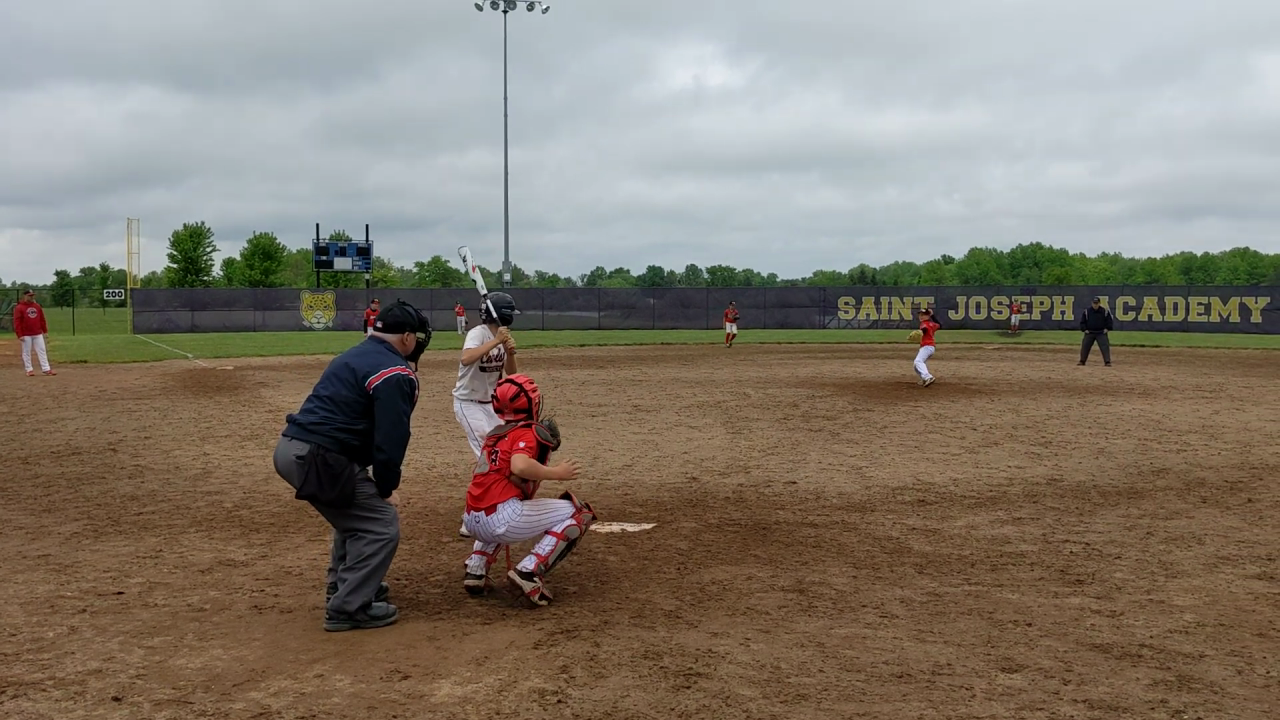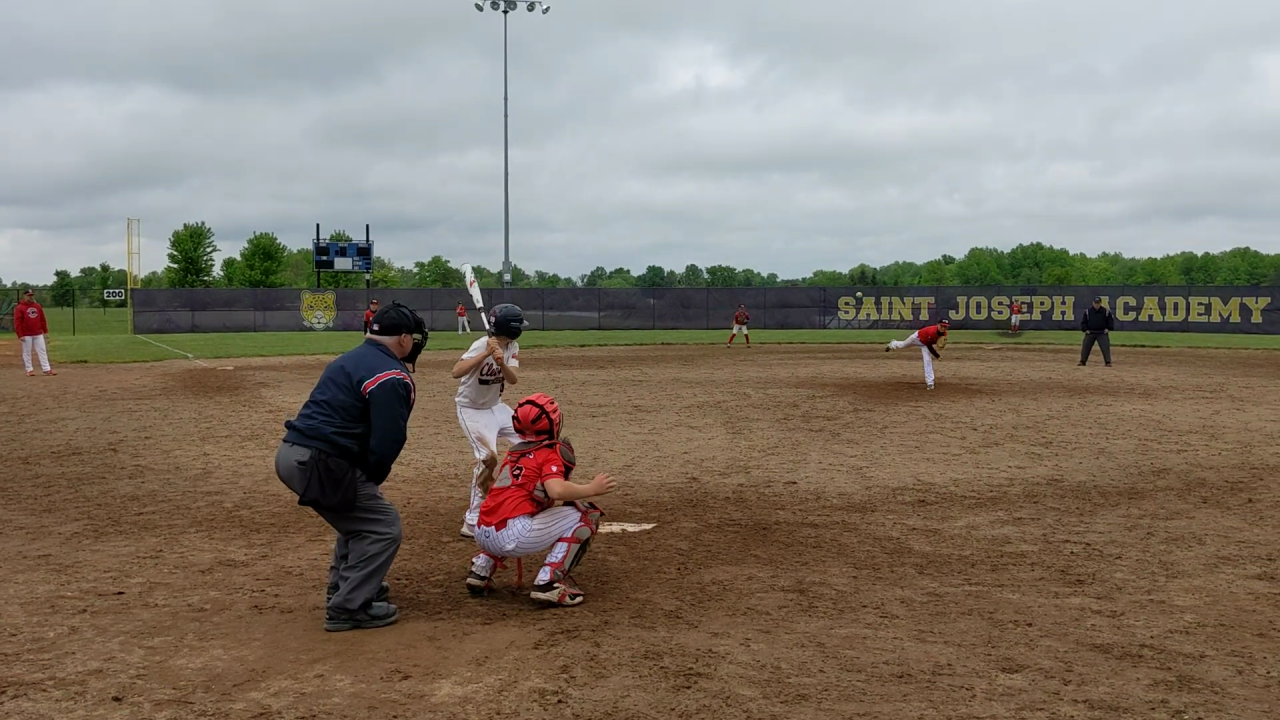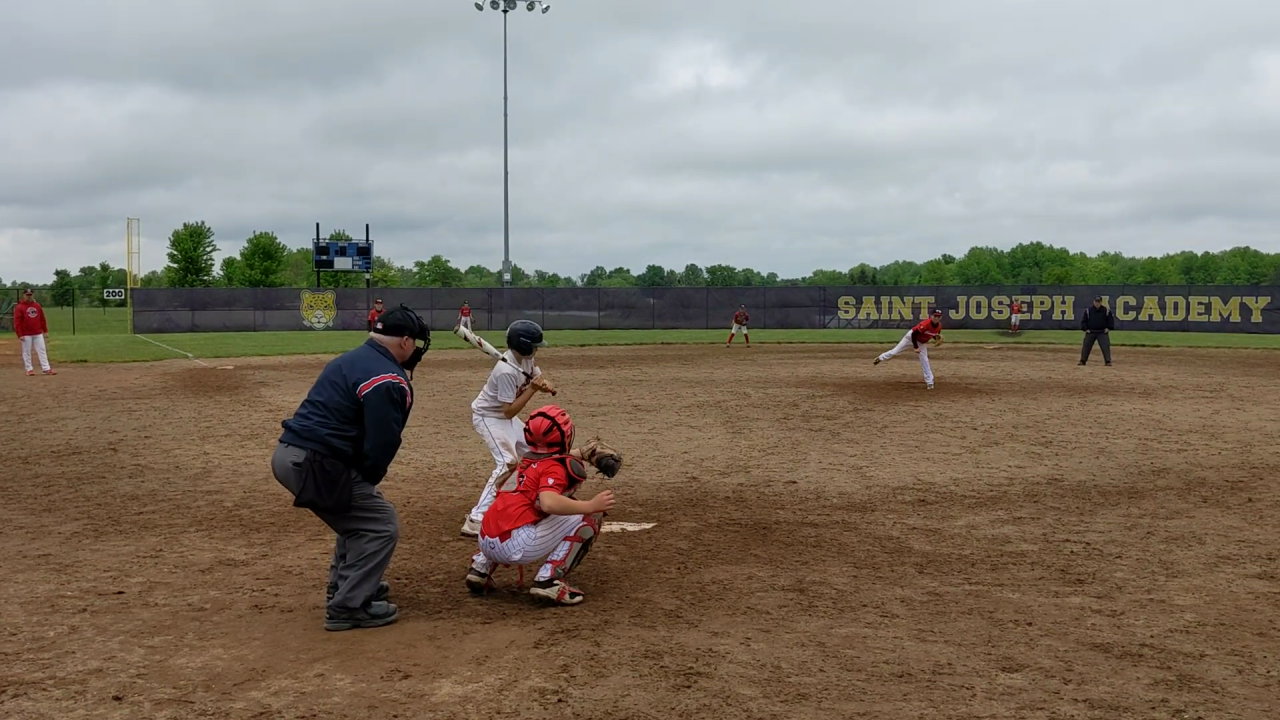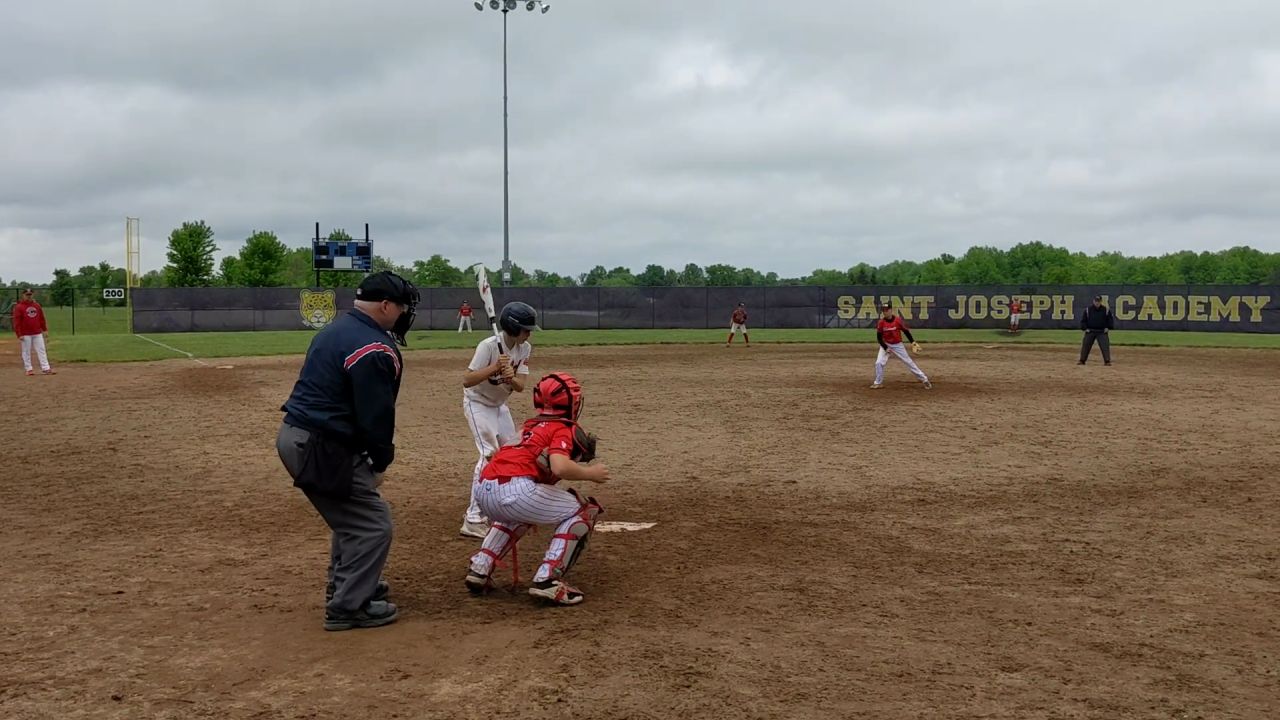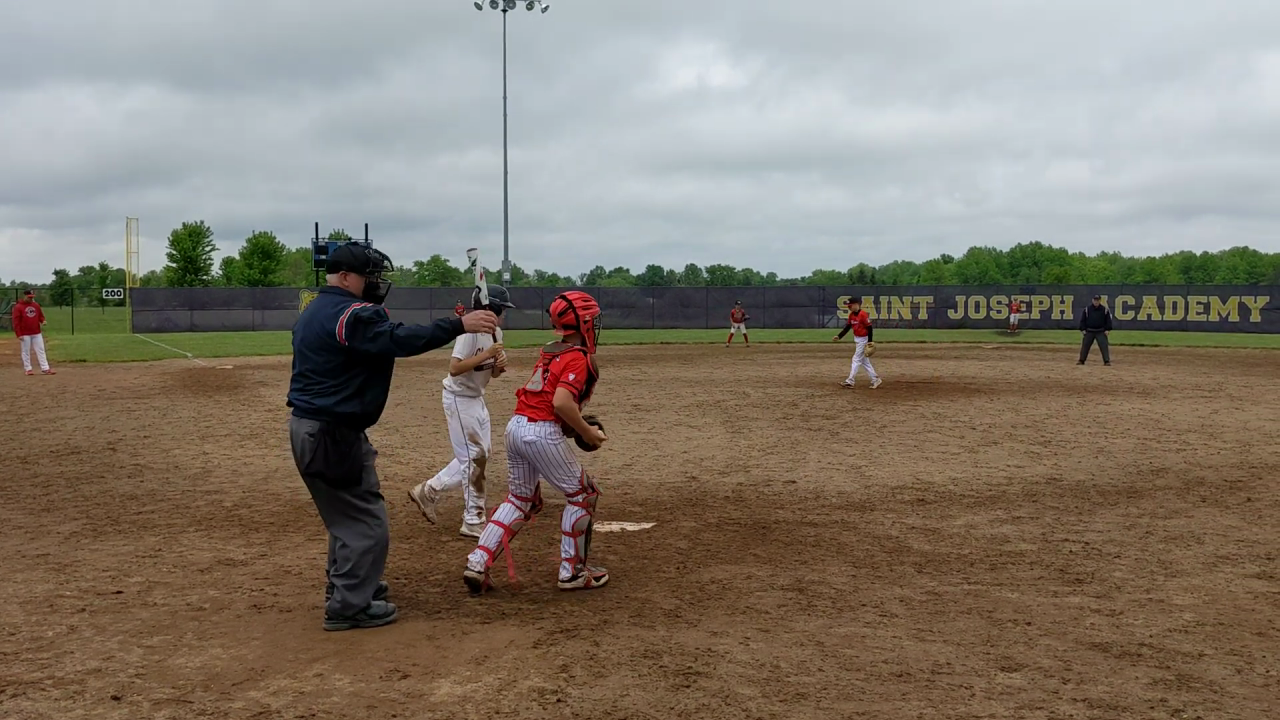
dt=0.4s
person 1, frame 1
left shoulder: (354, 356)
right shoulder: (395, 374)
right elbow: (391, 438)
right wrist: (387, 488)
left hip: (292, 447)
right hip: (319, 457)
left knee: (356, 513)
right knee: (382, 524)
left ankle: (344, 587)
right ankle: (348, 607)
person 1, frame 2
left shoulder: (350, 359)
right shoulder: (393, 378)
right elbow: (387, 442)
left wrist: (365, 481)
right wrist: (373, 481)
left hip: (293, 452)
right hip: (319, 463)
left knee: (360, 514)
right knee: (384, 525)
left ankle: (345, 588)
right ankle: (348, 608)
person 1, frame 3
left shoulder: (350, 359)
right shoulder: (390, 381)
right elbow: (381, 445)
left wrist: (364, 483)
right wrist: (370, 481)
left hip: (290, 453)
right hip: (314, 464)
left knee: (360, 514)
right knee: (381, 523)
left ankle: (344, 588)
right ankle: (348, 607)
person 1, frame 4
left shoulder: (335, 331)
right shoulder: (376, 349)
right elbow: (377, 416)
right wrist: (380, 463)
left hip: (296, 434)
right hip: (320, 446)
left knee: (352, 514)
right knee: (373, 521)
left ankle: (347, 586)
right ankle: (348, 606)
person 1, frame 5
left shoulder: (314, 312)
right shoulder: (353, 314)
right elbow: (402, 339)
right wrist: (459, 323)
left hip: (309, 426)
right hip: (332, 434)
left knee: (347, 516)
right knee: (366, 521)
left ankle: (348, 588)
right ankle: (348, 605)
person 2, frame 1
left shoulder: (501, 336)
right shoulder: (477, 333)
left elbow: (511, 371)
right elbow: (466, 358)
left wrist: (510, 352)
right wrist: (495, 341)
left hip: (489, 404)
right hip: (469, 404)
person 2, frame 2
left shoulder: (512, 346)
right shoulder: (482, 345)
left elbow: (512, 380)
right elbow: (456, 372)
left wrist: (501, 362)
right wrist: (486, 354)
left hip: (494, 407)
right hip: (471, 410)
right knee: (488, 457)
right ankle: (473, 523)
person 2, frame 3
left shoulder: (527, 358)
right shoulder: (506, 371)
left elbow: (540, 381)
right elbow: (509, 411)
left wrist: (544, 384)
right wrist: (532, 389)
left hip: (507, 417)
right hip: (488, 417)
right knee: (509, 462)
right ankle: (476, 521)
person 2, frame 4
left shoulder: (524, 348)
right shoulder: (488, 345)
left elbow: (520, 385)
right elbow: (467, 381)
left wrist: (511, 378)
right wrist: (495, 367)
left hip: (499, 406)
right hip: (478, 404)
right knee: (491, 455)
right ankle: (473, 521)
person 2, frame 5
left shoulder: (496, 332)
right shoulder: (471, 331)
left elbow: (494, 373)
right elbow: (454, 369)
left wrist: (500, 363)
right wrist: (486, 354)
left hip: (476, 398)
right hip: (459, 398)
left knee: (478, 454)
right knee: (474, 456)
left ankle: (427, 490)
right ankle: (473, 521)
person 3, frame 1
left shoulder: (496, 434)
right shoulder: (528, 432)
right elbow: (519, 466)
right wrist: (556, 473)
left hip: (474, 518)
right hip: (501, 518)
right knee: (579, 514)
left ankle: (477, 570)
right ankle: (529, 572)
person 3, frame 2
left shoulder: (515, 451)
right shoulder: (551, 453)
right elbow: (557, 491)
right wrist: (592, 489)
left hip: (484, 534)
right hip: (512, 535)
right knee: (586, 515)
left ankle: (481, 571)
right ankle: (548, 583)
person 3, frame 3
left shoulder: (530, 459)
right shoulder: (555, 467)
right elbow: (549, 503)
left wrist: (583, 455)
right wrist: (591, 505)
left hip: (487, 543)
right hip: (517, 545)
right knee: (589, 517)
left ankle: (481, 568)
right ankle: (550, 580)
person 3, frame 4
left shoulder: (532, 425)
right shoulder: (564, 429)
right elbow: (560, 468)
left wrist: (577, 448)
right wrist: (590, 474)
left hip: (485, 488)
right hip: (513, 489)
left knee: (521, 510)
right knee: (585, 511)
left ankle: (480, 569)
right ankle: (548, 579)
person 3, frame 5
left shoulder: (549, 352)
right shoulder: (579, 359)
right elbow: (561, 402)
left wrist: (576, 425)
right wrist: (586, 432)
left hip: (516, 426)
right hip: (543, 433)
left knee: (521, 499)
right knee: (582, 496)
left ankle: (478, 564)
right ankle: (572, 571)
